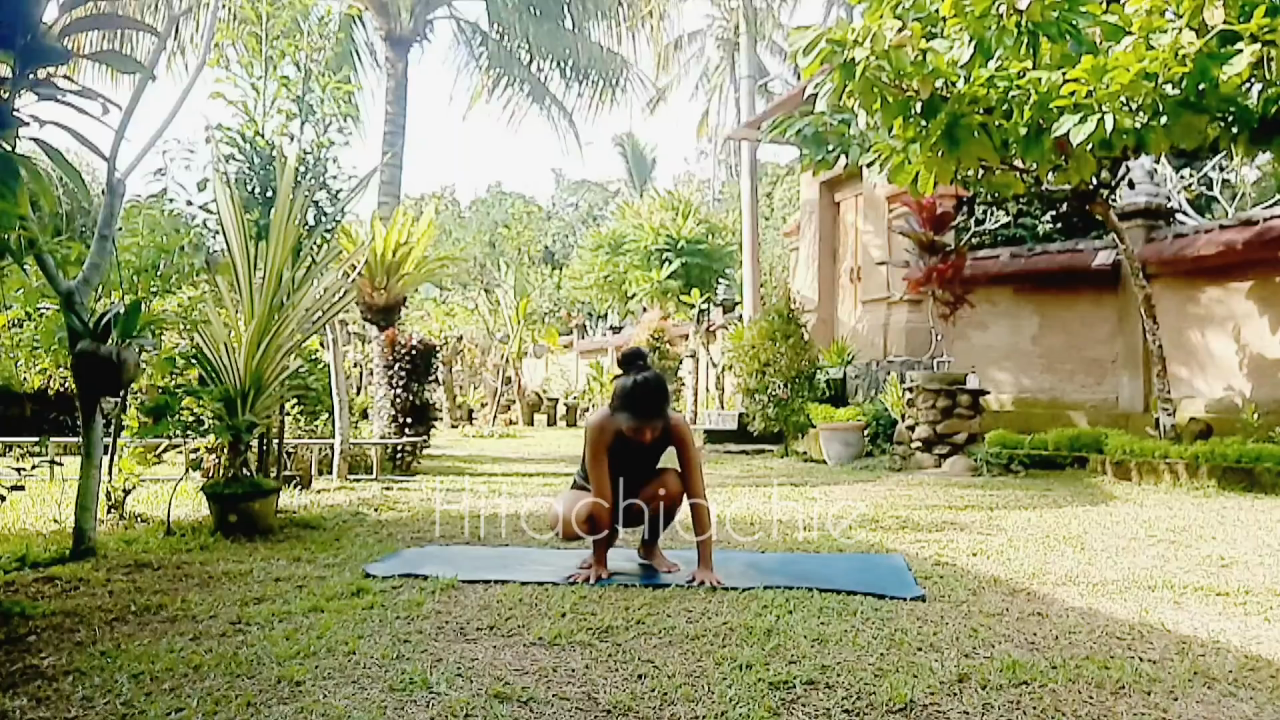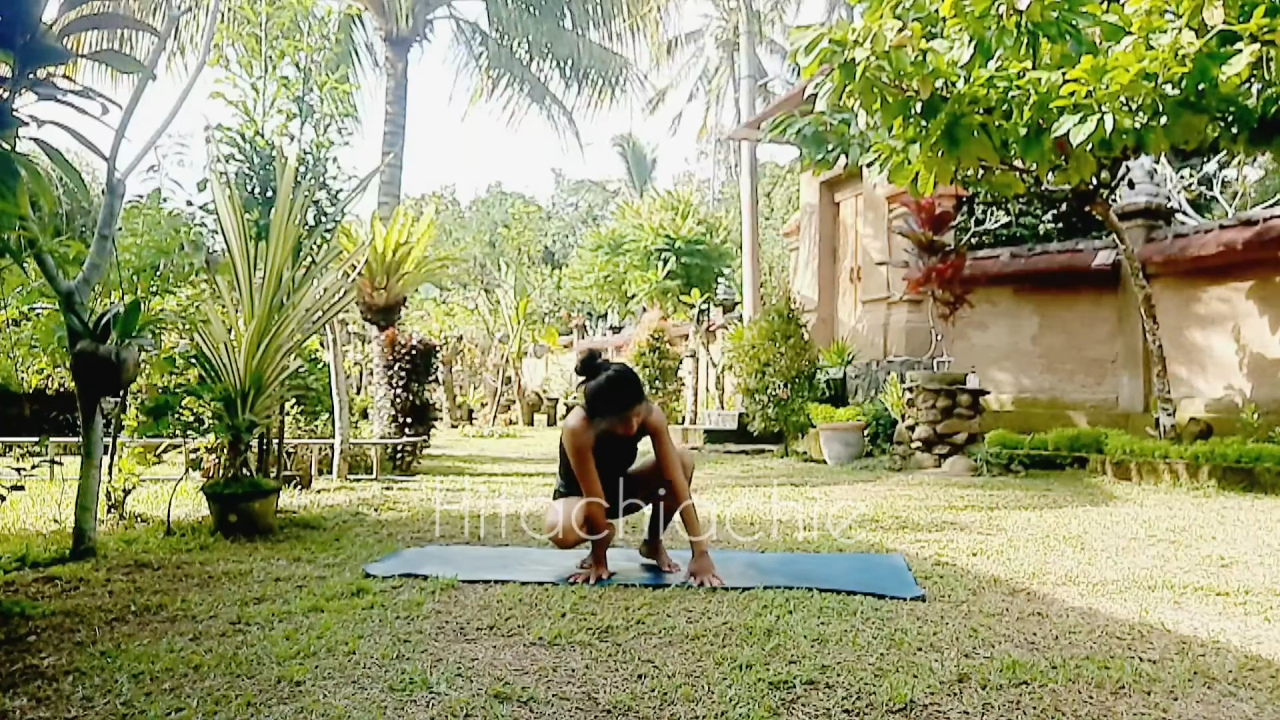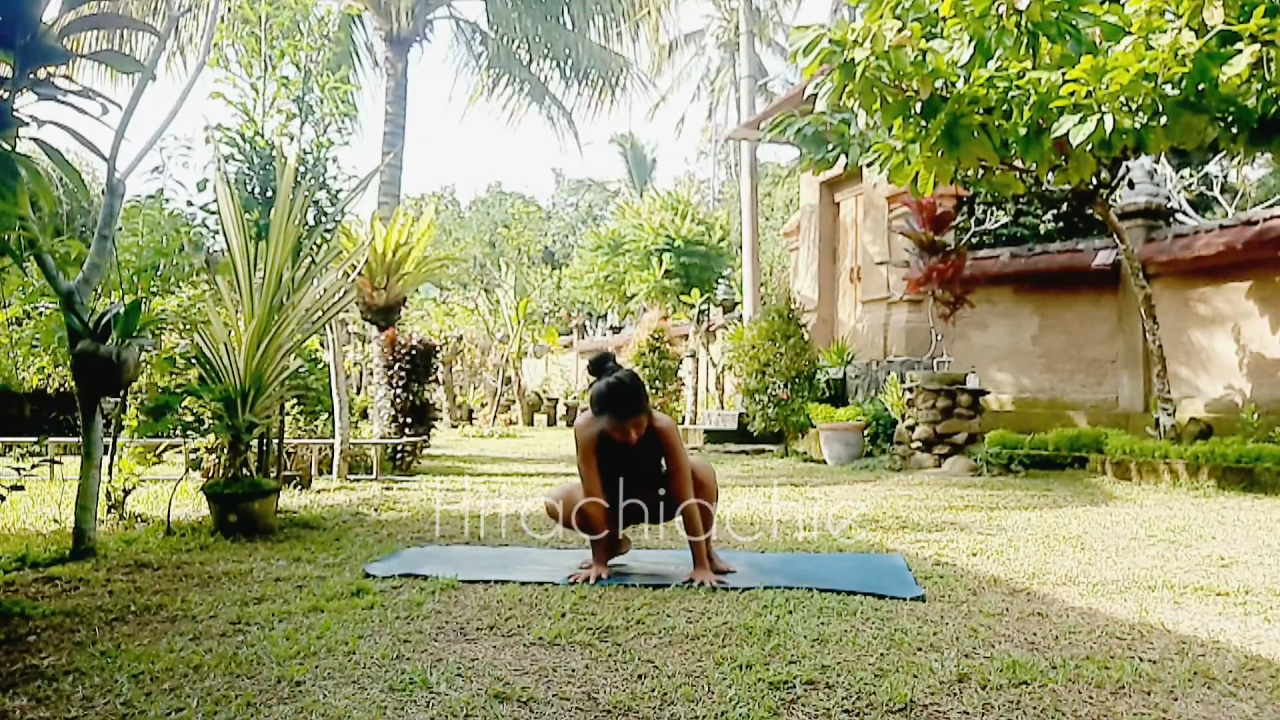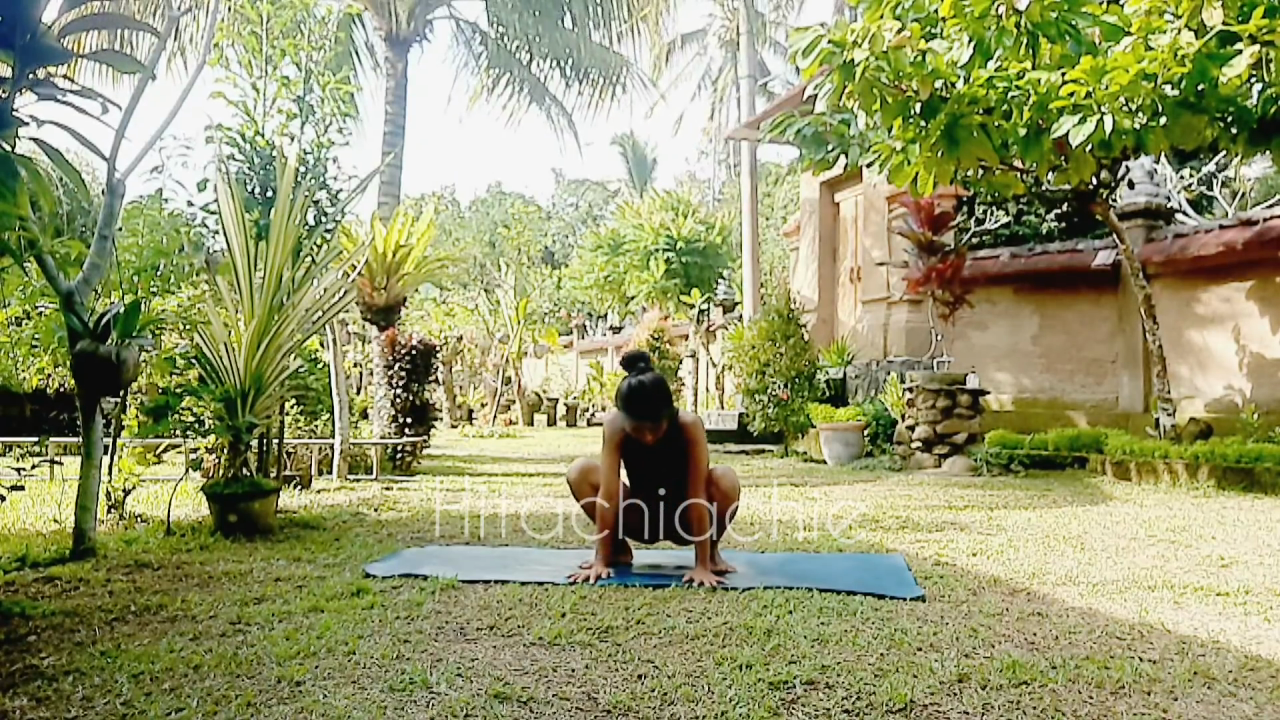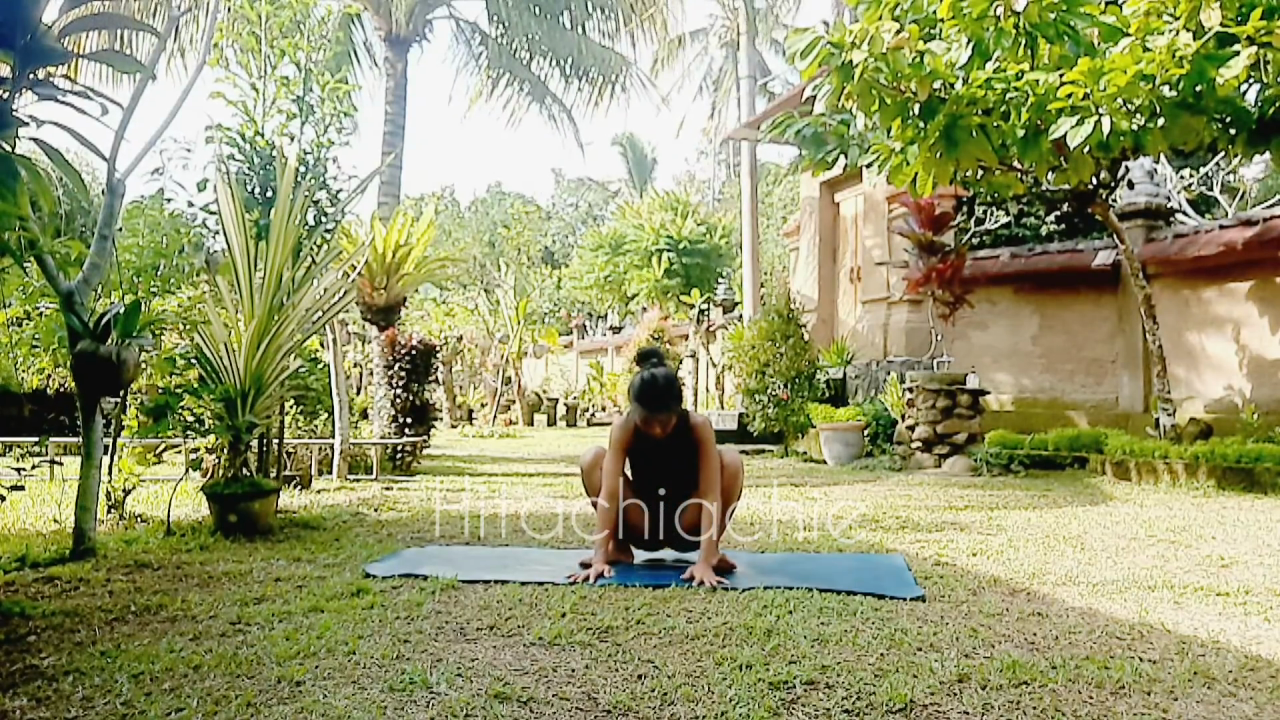
dt=0.7s
person 1, frame 1
left shoulder: (676, 426)
right shoulder: (600, 425)
left elbow: (697, 495)
right elbow: (601, 500)
left wrist: (705, 565)
right wrist: (599, 561)
left hip: (636, 498)
right hip: (592, 494)
left knee: (673, 484)
right knee: (562, 522)
left ankle: (650, 547)
right ankle: (606, 538)
person 1, frame 2
left shoulder: (651, 416)
right shoulder: (578, 428)
left elbow: (677, 483)
right elbow: (594, 500)
left wrist: (700, 553)
right wrist: (599, 562)
left hip: (621, 488)
right hip: (578, 495)
left knee: (683, 461)
right knee: (561, 533)
left ankle: (653, 543)
right ankle: (603, 535)
person 1, frame 3
left shoulder: (663, 427)
right shoulder: (587, 427)
left elbow: (685, 498)
right elbow: (593, 499)
left wrist: (701, 565)
right wrist: (599, 561)
left hip: (658, 499)
right hip: (614, 503)
left knee: (701, 471)
right knee: (558, 502)
left ankle: (707, 553)
right ankle: (614, 541)
person 1, frame 4
left shoulder: (689, 425)
right shoulder: (615, 425)
left elbow: (697, 495)
right elbow: (608, 494)
left wrist: (702, 565)
right wrist: (601, 559)
left hip: (683, 517)
right hip: (642, 518)
left knee: (725, 480)
right knee: (580, 472)
left ankle: (711, 552)
right ankle: (618, 548)
person 1, frame 5
left shoulder: (698, 426)
right shoulder: (624, 428)
left elbow: (710, 495)
right elbow: (609, 493)
left wrist: (705, 562)
right wrist: (599, 557)
left hip: (686, 529)
right hip: (643, 528)
left knee: (730, 460)
right knee: (592, 458)
left ankle: (712, 551)
right ankle: (619, 547)
